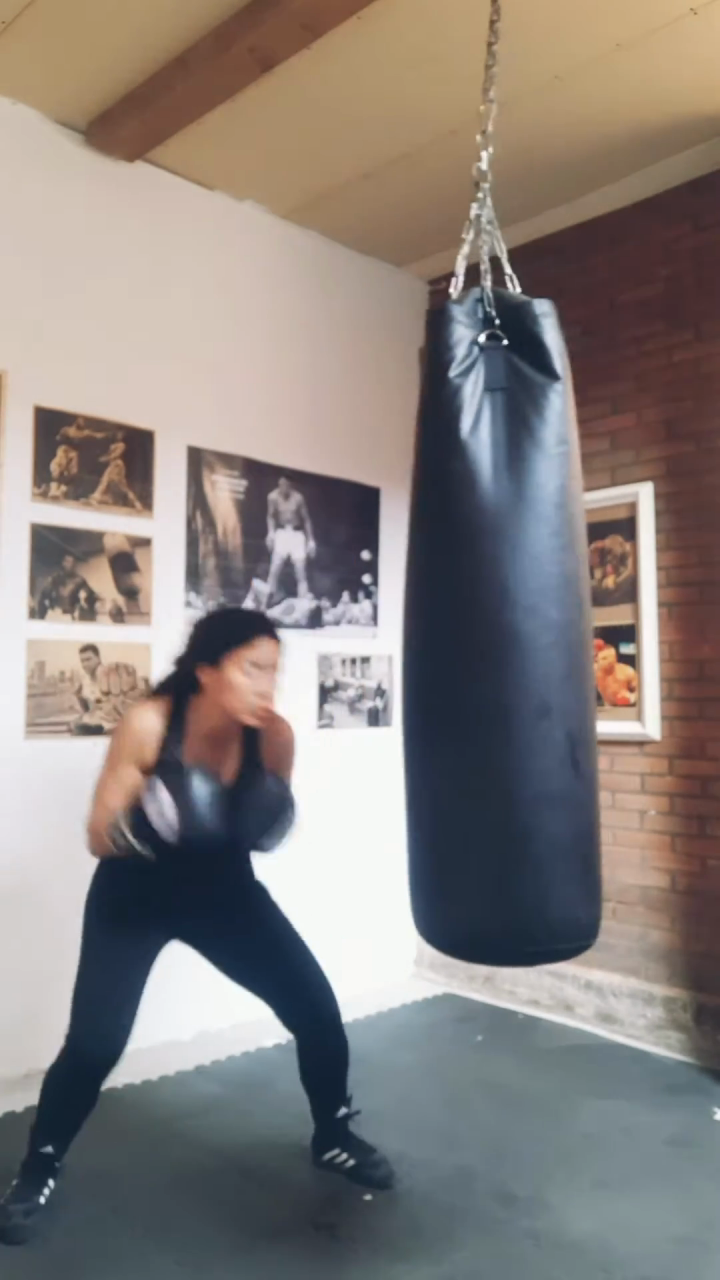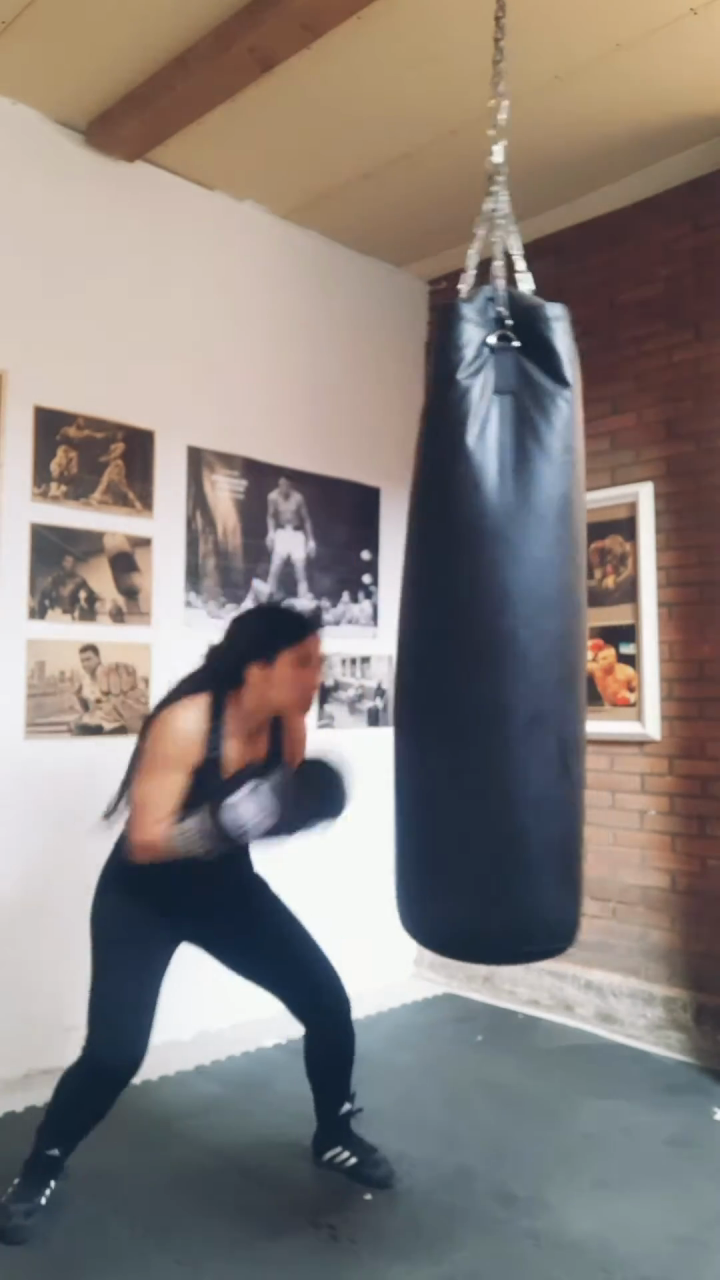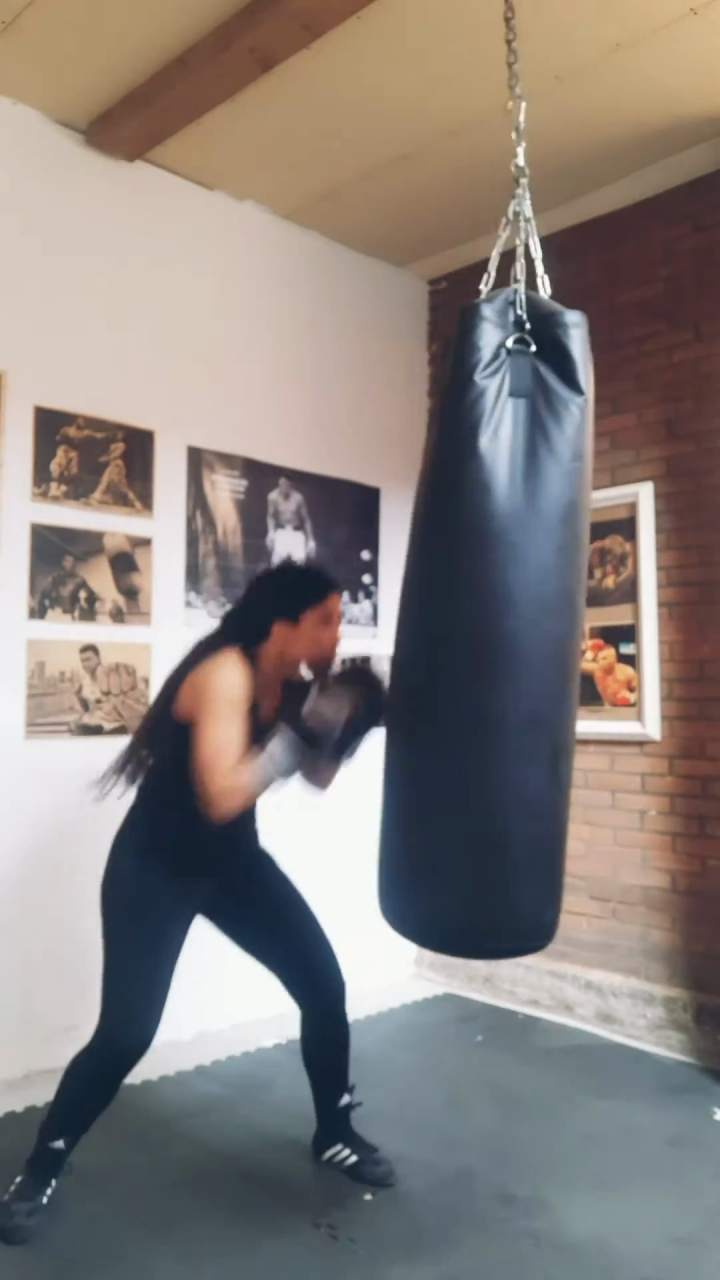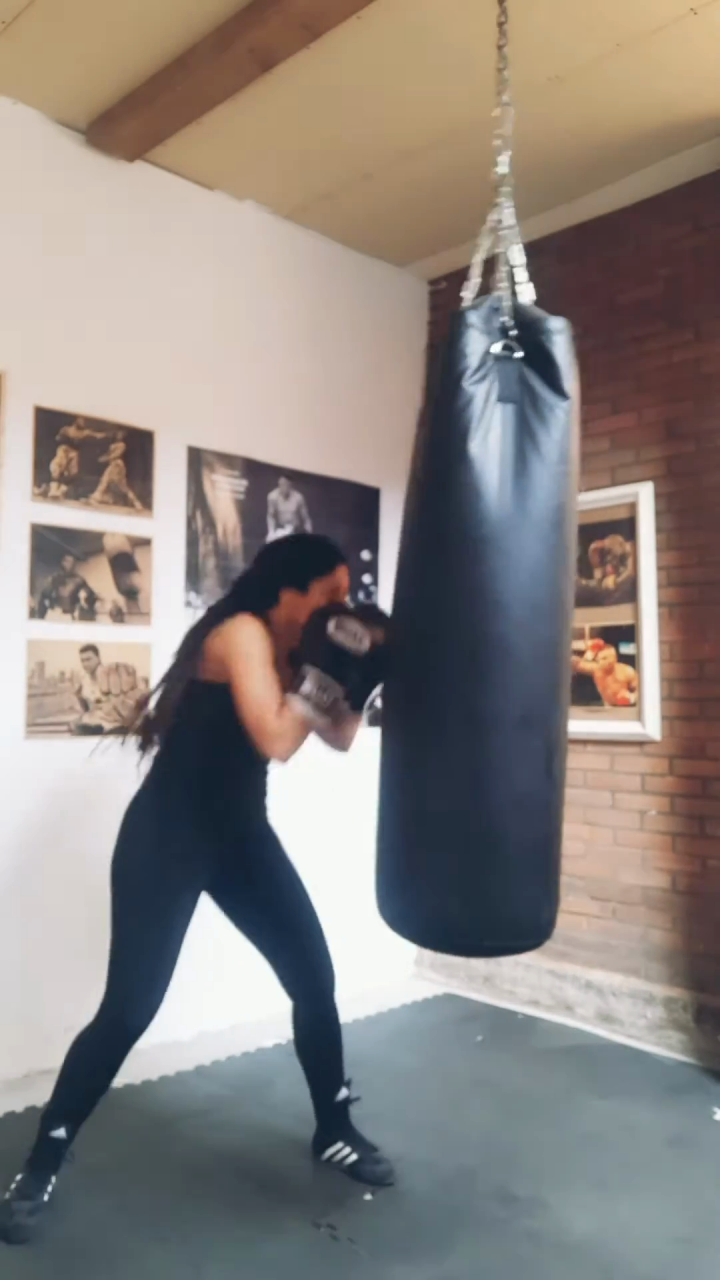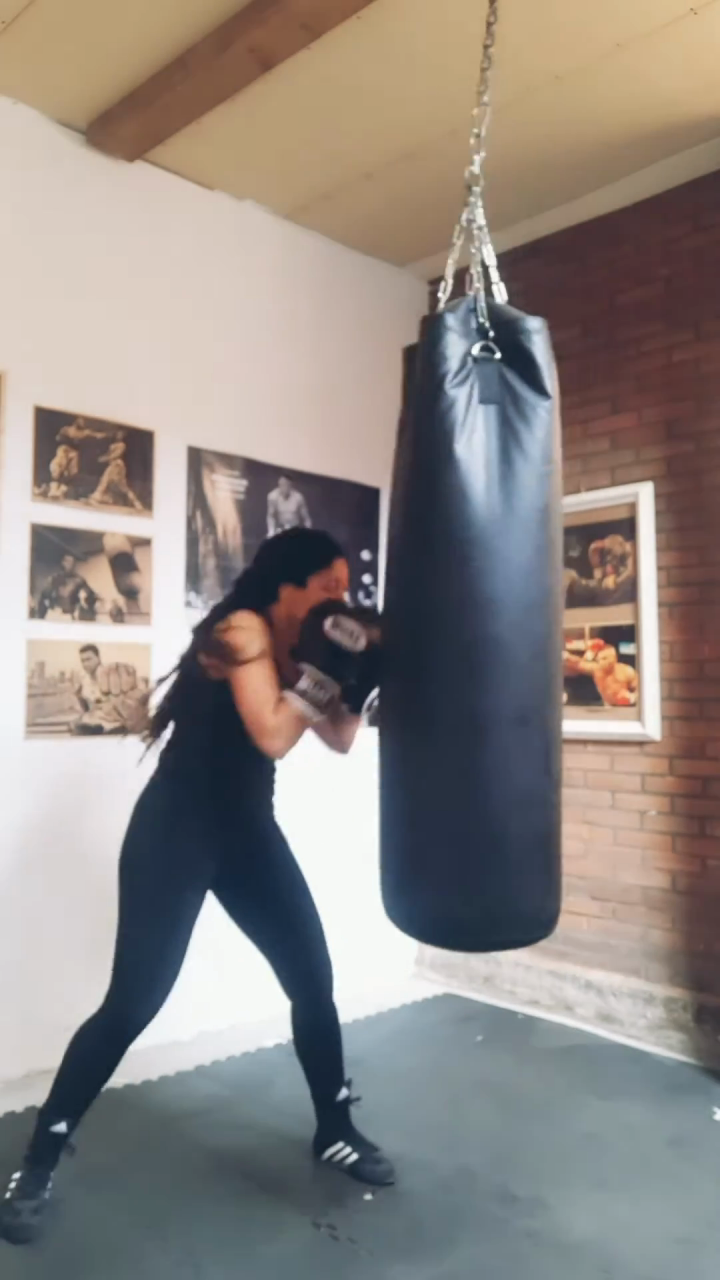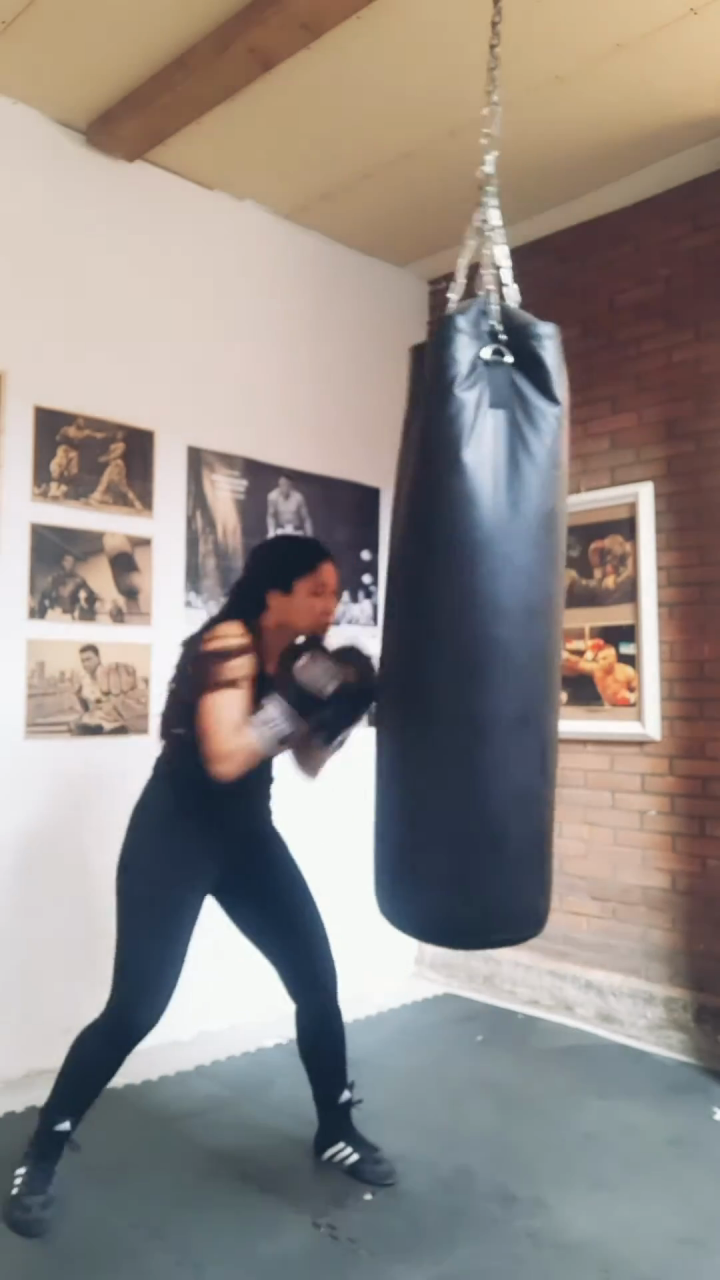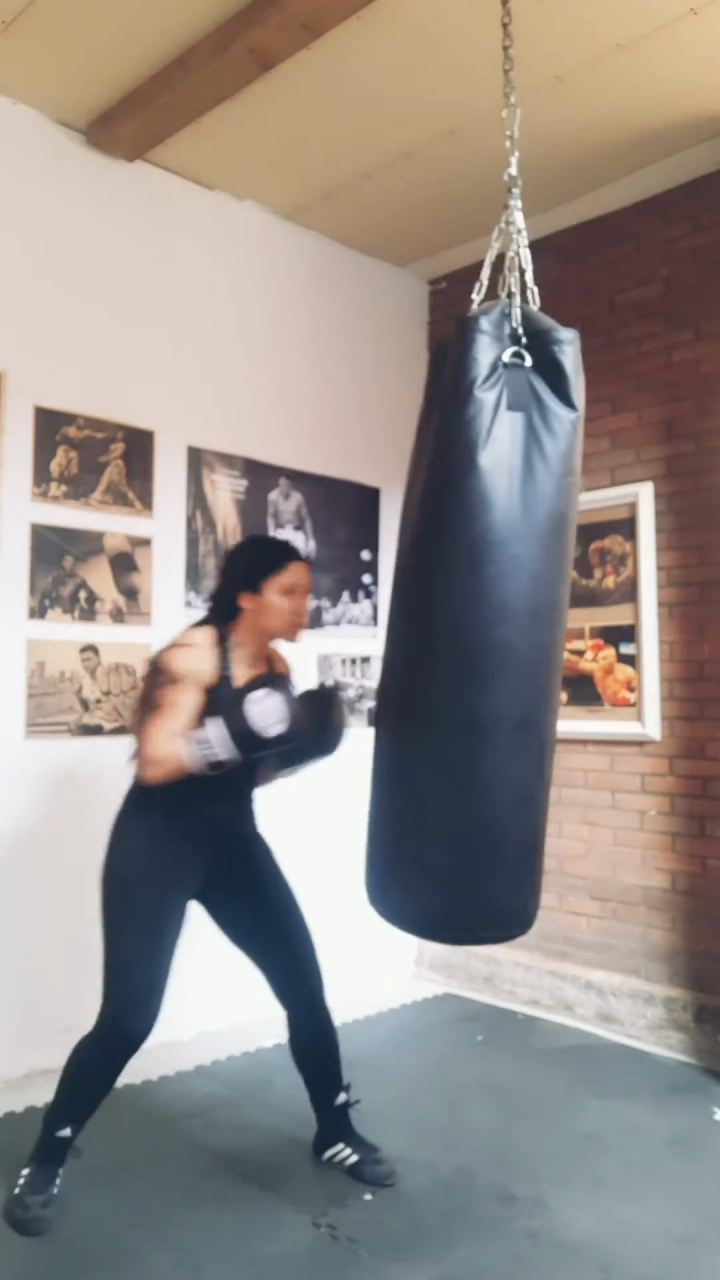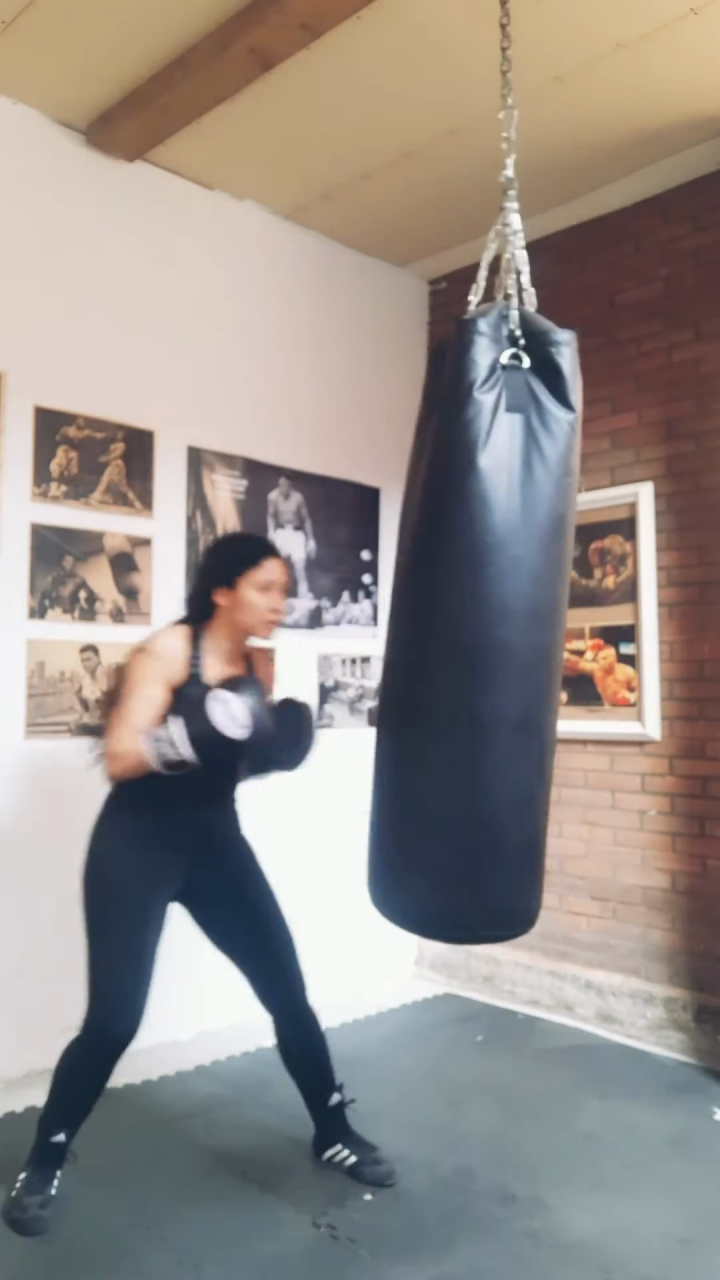
dt=0.1s
person 1, frame 1
left shoulder: (272, 734)
right shoulder: (150, 725)
right elbow: (99, 839)
right wrist: (147, 826)
left hip: (225, 893)
right hip: (131, 902)
left knee: (318, 1012)
right knee: (95, 1045)
left ankle: (333, 1136)
person 1, frame 2
left shoulder: (288, 728)
right shoulder: (186, 723)
left elbow: (282, 812)
right elbow: (145, 843)
left wrist: (305, 803)
right wrist: (227, 821)
left hip: (229, 892)
right hip: (142, 902)
left knee: (330, 1005)
right knee: (114, 1055)
left ankle: (335, 1135)
person 1, frame 3
left shoulder: (288, 682)
right shoulder: (223, 674)
left elbow: (318, 776)
right elbow: (222, 799)
left wrist: (339, 726)
right wrist: (303, 731)
left hip: (233, 861)
right hip: (154, 866)
left knee: (326, 986)
right knee: (126, 1033)
left ankle: (335, 1133)
person 1, frame 4
left shoulder: (291, 649)
right shoulder: (242, 635)
left elbow: (342, 738)
right elbow: (276, 742)
left hip: (241, 834)
right hip: (166, 838)
left knee: (314, 978)
right knee: (128, 1011)
left ankle: (334, 1131)
person 1, frame 5
left shoulder: (301, 646)
right shoulder: (245, 633)
left elbow: (341, 737)
right elbow: (272, 737)
left wrist: (357, 672)
right wrist: (327, 668)
left hip: (248, 829)
right hip: (176, 829)
left knee: (313, 979)
right knee: (132, 1003)
left ankle: (335, 1131)
person 1, frame 6
left shoulder: (295, 656)
right shoulder: (229, 646)
left elbow: (311, 761)
right elbow: (225, 759)
left wrist: (342, 701)
right wrist: (301, 701)
left hip: (247, 835)
right hip: (174, 835)
left knee: (317, 982)
right knee: (136, 1007)
left ankle: (336, 1131)
person 1, frame 7
left shoulder: (275, 669)
right shoulder: (196, 654)
right elbow: (155, 764)
right wrist: (239, 732)
left hip: (232, 840)
right hip: (156, 842)
left knee: (306, 987)
right knee: (128, 1017)
left ankle: (335, 1133)
person 1, frame 8
left shoulder: (252, 666)
right shoulder: (169, 650)
right elbow: (118, 758)
left wrist: (270, 746)
right wrist: (200, 730)
left hip: (214, 843)
right hip: (135, 844)
left knee: (287, 991)
right knee: (114, 1020)
left ankle: (333, 1133)
